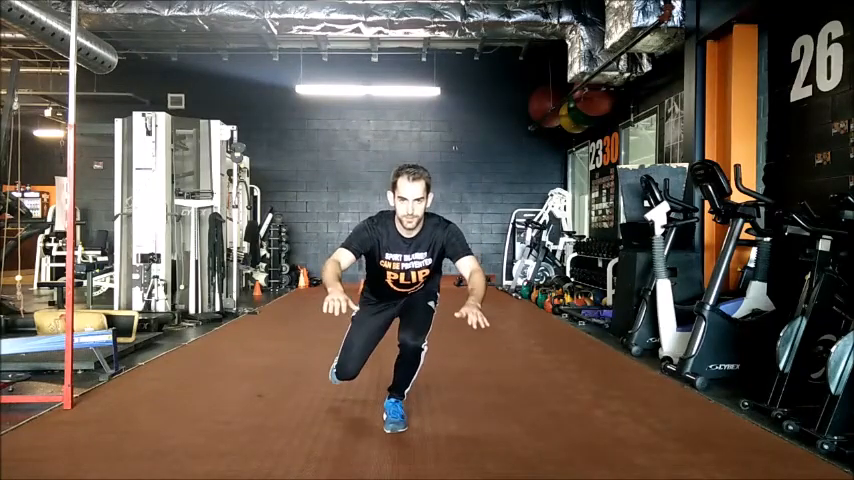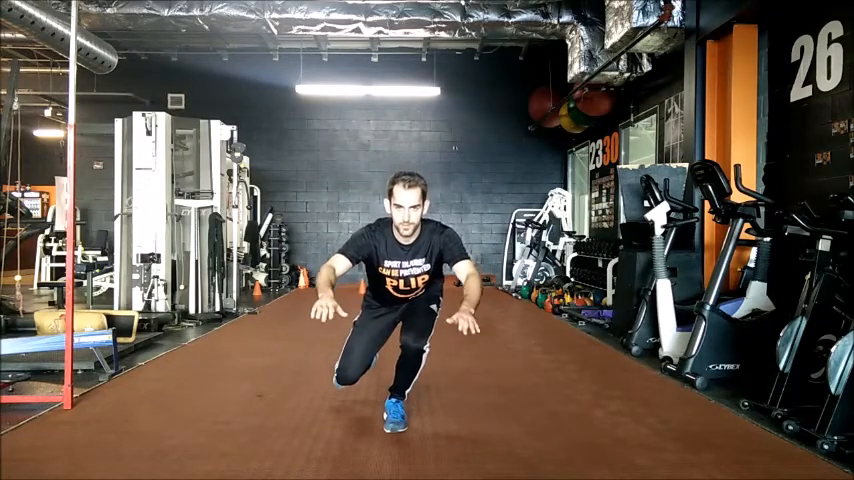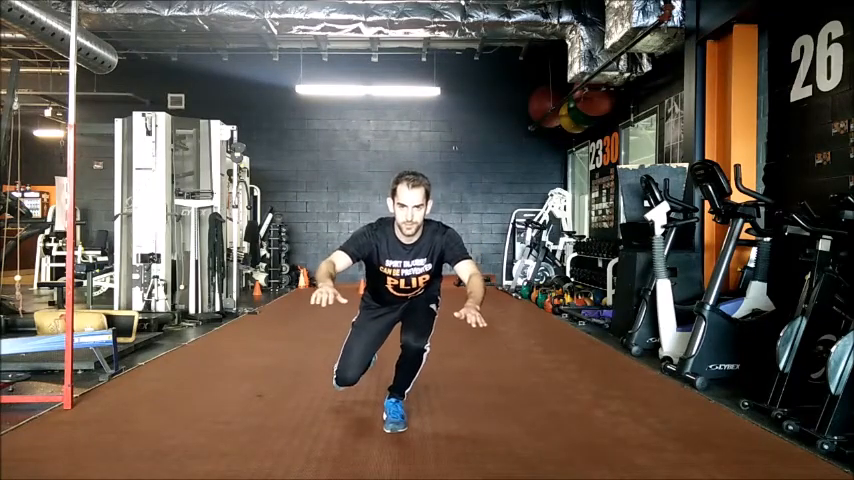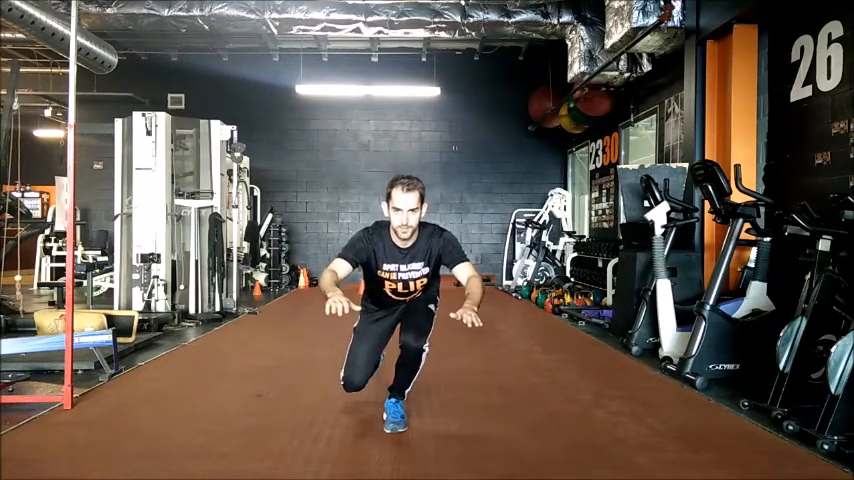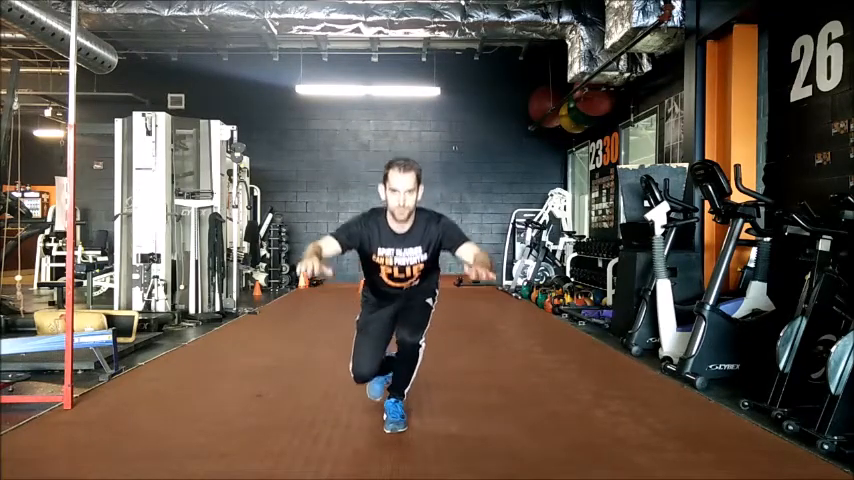
dt=0.5s
person 1, frame 1
left shoulder: (444, 231)
right shoulder: (372, 228)
left elbow: (474, 270)
right elbow: (335, 262)
left wrist: (472, 302)
right wrist: (335, 289)
left hip: (420, 296)
right hip: (377, 298)
left knee: (412, 343)
right knee: (345, 372)
left ankle: (395, 400)
right ankle: (343, 360)
person 1, frame 2
left shoulder: (442, 236)
right shoulder: (371, 236)
left elbow: (470, 275)
right elbow: (331, 267)
left wrist: (466, 308)
right wrist: (325, 294)
left hip: (423, 301)
right hip: (380, 303)
left knee: (414, 344)
right knee: (346, 376)
left ankle: (396, 400)
right ankle: (369, 356)
person 1, frame 3
left shoulder: (443, 237)
right shoulder: (372, 234)
left elbow: (472, 274)
right elbow: (331, 263)
left wrist: (472, 304)
right wrist: (326, 283)
left hip: (421, 300)
right hip: (378, 303)
left knee: (415, 343)
right knee: (346, 377)
left ankle: (395, 400)
right ankle: (367, 354)
person 1, frame 4
left shoulder: (439, 239)
right shoulder: (368, 239)
left elbow: (472, 277)
right elbow: (330, 273)
left wrist: (469, 305)
right wrist: (334, 293)
left hip: (420, 302)
right hip: (378, 306)
left knee: (413, 343)
right knee: (353, 382)
left ankle: (395, 400)
right ankle: (372, 357)
person 1, frame 5
left shoulder: (437, 225)
right shoulder: (365, 225)
left elbow: (476, 254)
right elbow: (321, 246)
left wrist: (480, 265)
right wrist: (312, 257)
left hip: (419, 293)
right hip: (378, 298)
left knee: (409, 340)
right knee: (363, 373)
left ankle: (395, 400)
right ankle: (386, 367)
